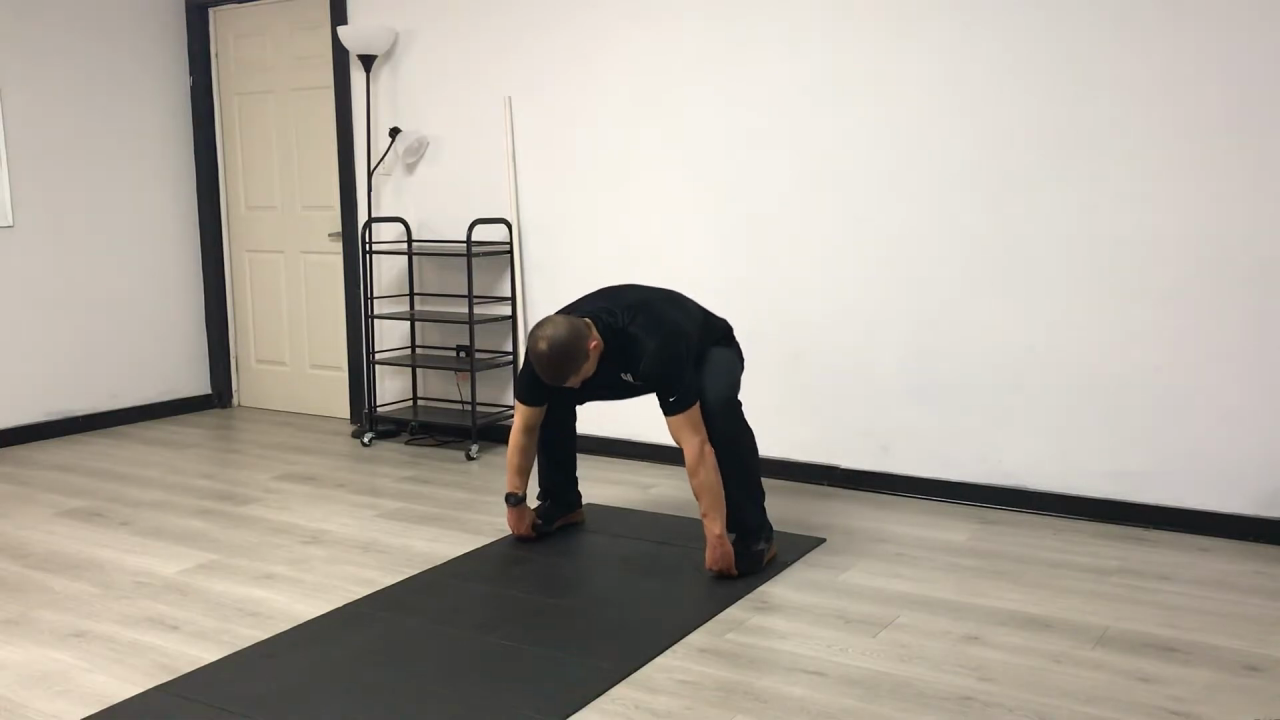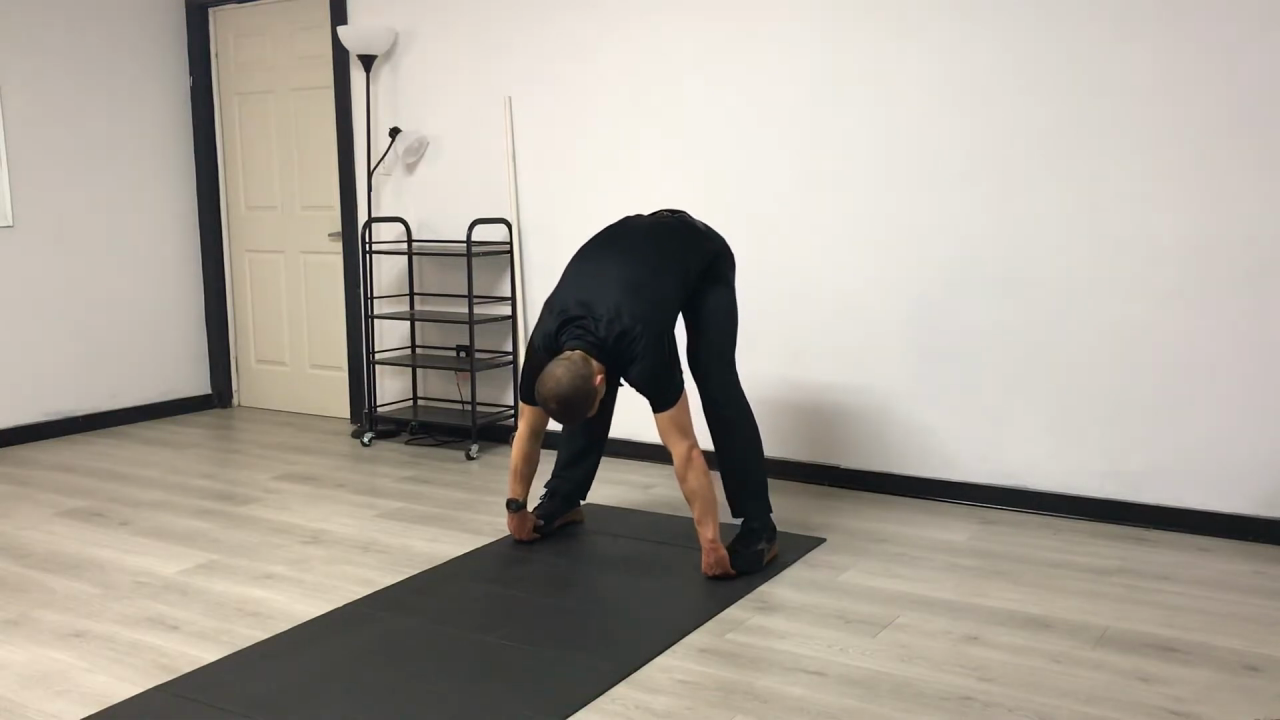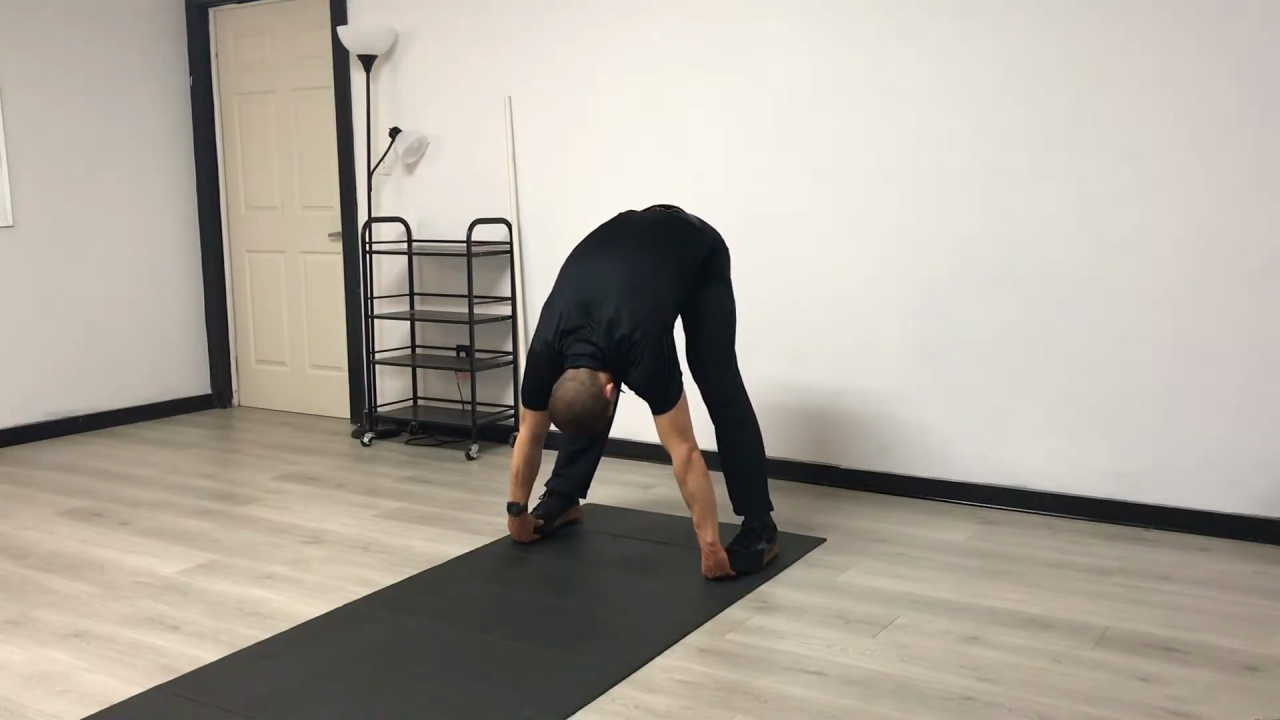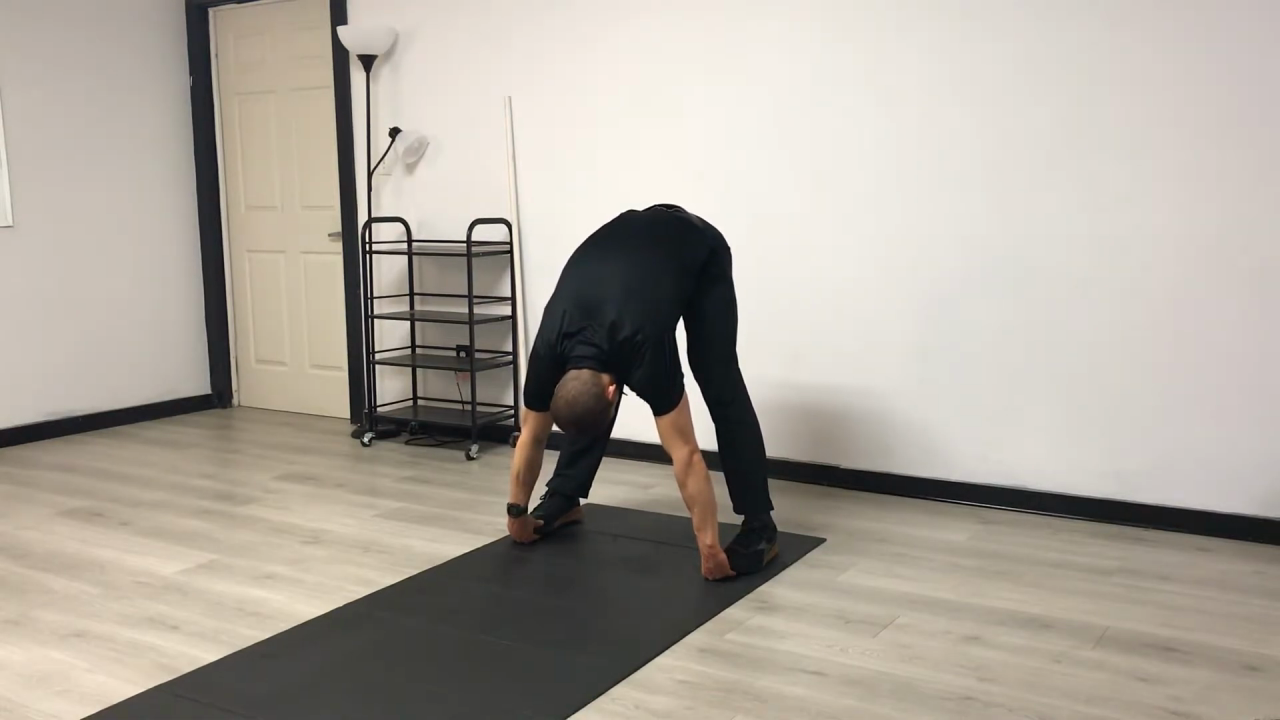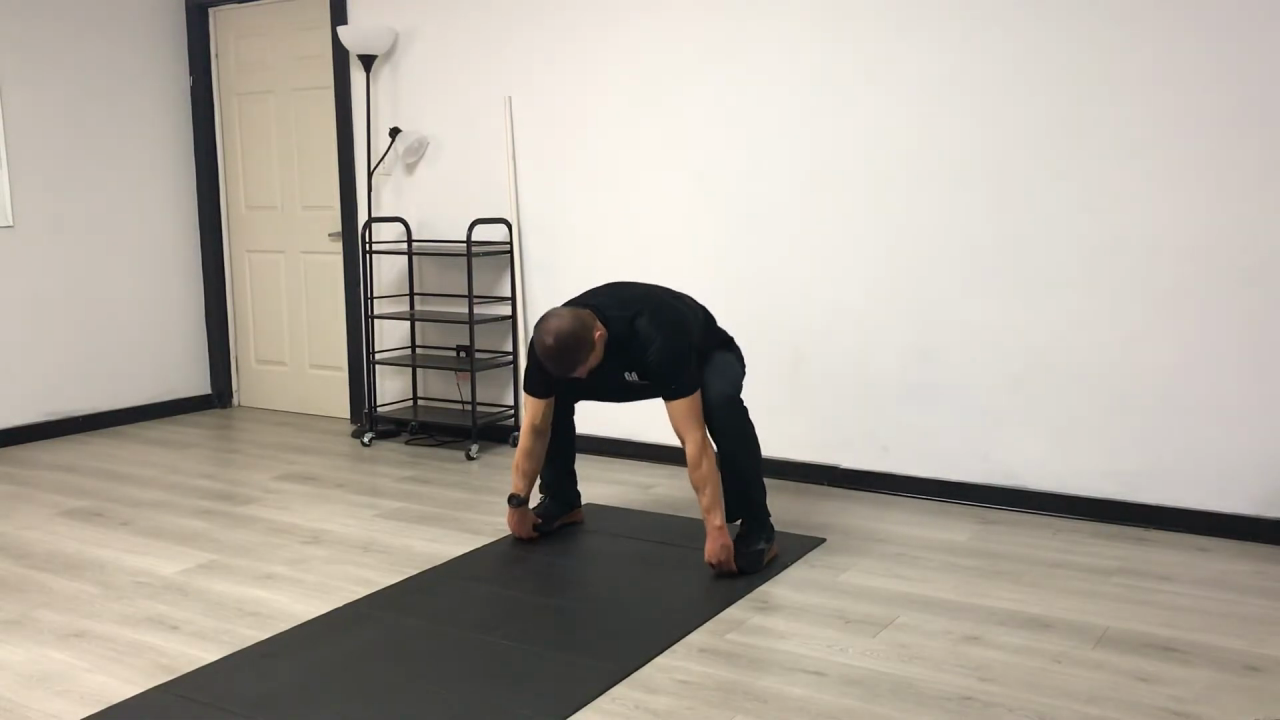
dt=1s
person 1, frame 1
left shoulder: (656, 348)
right shoulder: (550, 349)
left elbow: (695, 445)
right elbow: (524, 428)
left wrist: (716, 537)
right wrist: (515, 502)
left hip: (709, 350)
left knee: (718, 405)
right knee: (549, 400)
left ankle: (754, 533)
right ankle: (563, 503)
person 1, frame 2
left shoulder: (641, 351)
right shoulder: (545, 349)
left elbow: (684, 449)
right elbow: (528, 432)
left wrist: (710, 542)
right wrist: (516, 508)
left hip: (704, 259)
left knee: (717, 388)
right knee: (584, 398)
left ankle: (759, 527)
right ankle: (564, 500)
person 1, frame 3
left shoulder: (642, 353)
right shoulder: (546, 354)
left elbow: (684, 452)
right elbow: (529, 436)
left wrist: (710, 544)
right wrist: (516, 512)
left hip: (699, 253)
left knee: (720, 389)
right knee: (584, 405)
left ankle: (759, 525)
right ankle: (563, 500)
person 1, frame 4
left shoulder: (643, 354)
right shoulder: (549, 355)
left elbow: (684, 454)
right elbow: (531, 438)
left wrist: (709, 546)
right wrist: (516, 513)
left hip: (701, 253)
left knee: (721, 389)
right knee: (588, 407)
left ankle: (759, 525)
right ankle: (564, 499)
person 1, frame 5
left shoulder: (657, 338)
right shoulder: (553, 344)
left elbow: (694, 440)
right elbow: (534, 428)
left wrist: (716, 529)
right wrist: (517, 504)
left hip: (707, 356)
left knee: (721, 401)
right knee: (552, 399)
left ankle: (757, 529)
right ankle: (562, 502)
